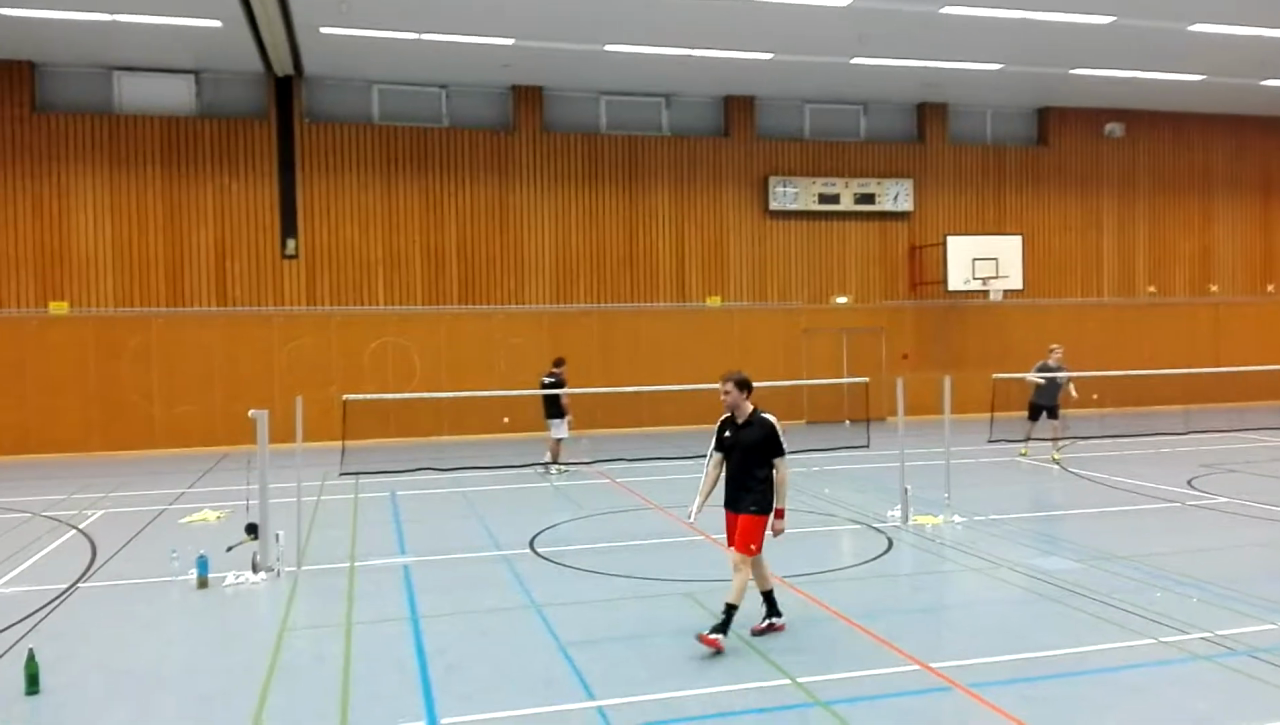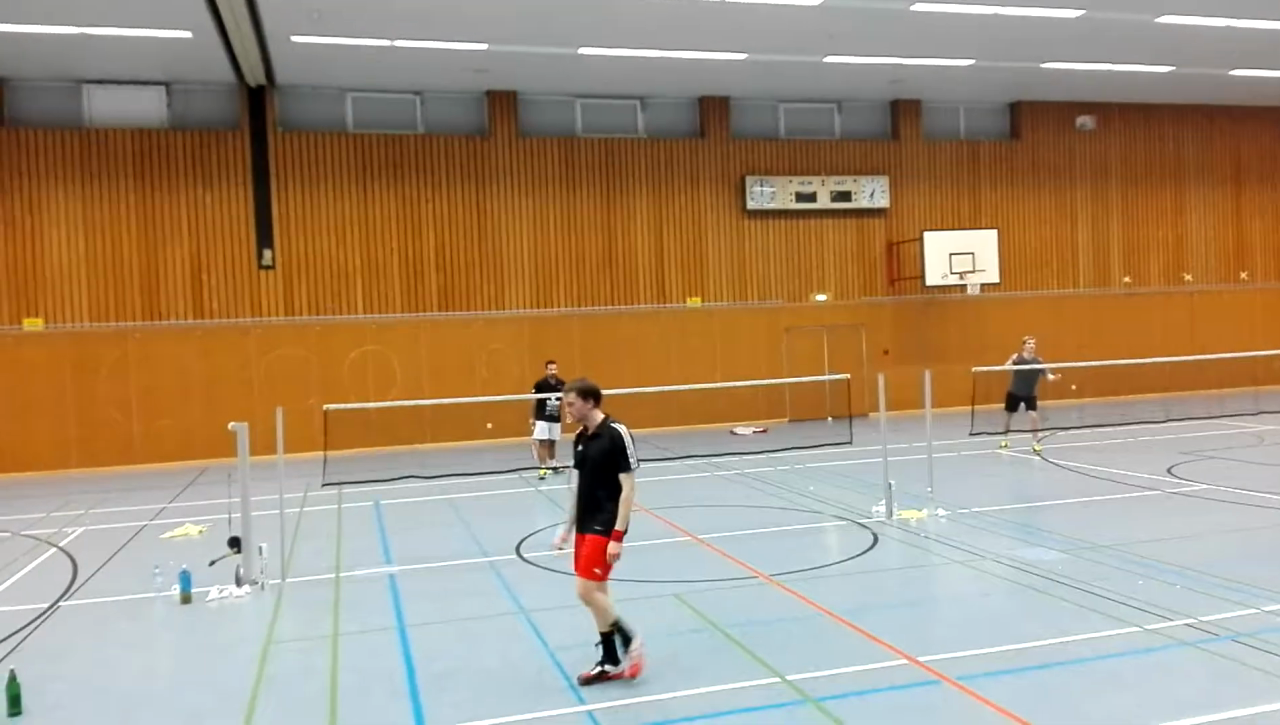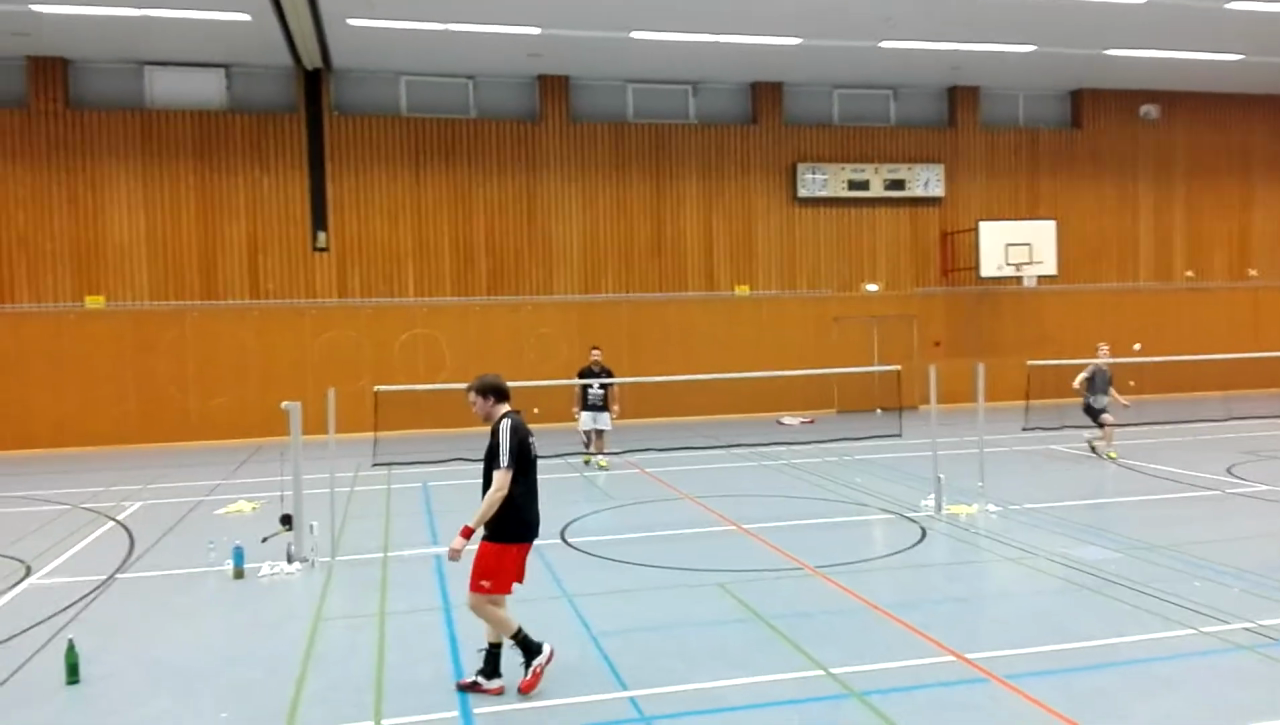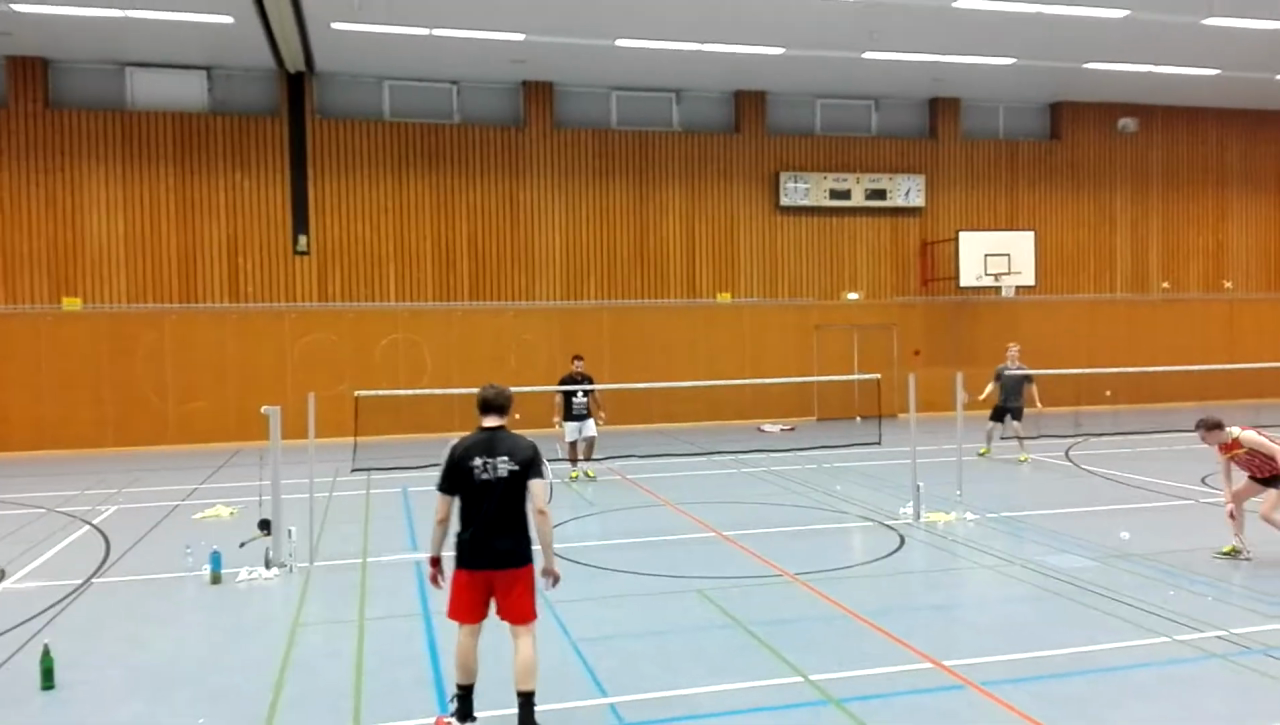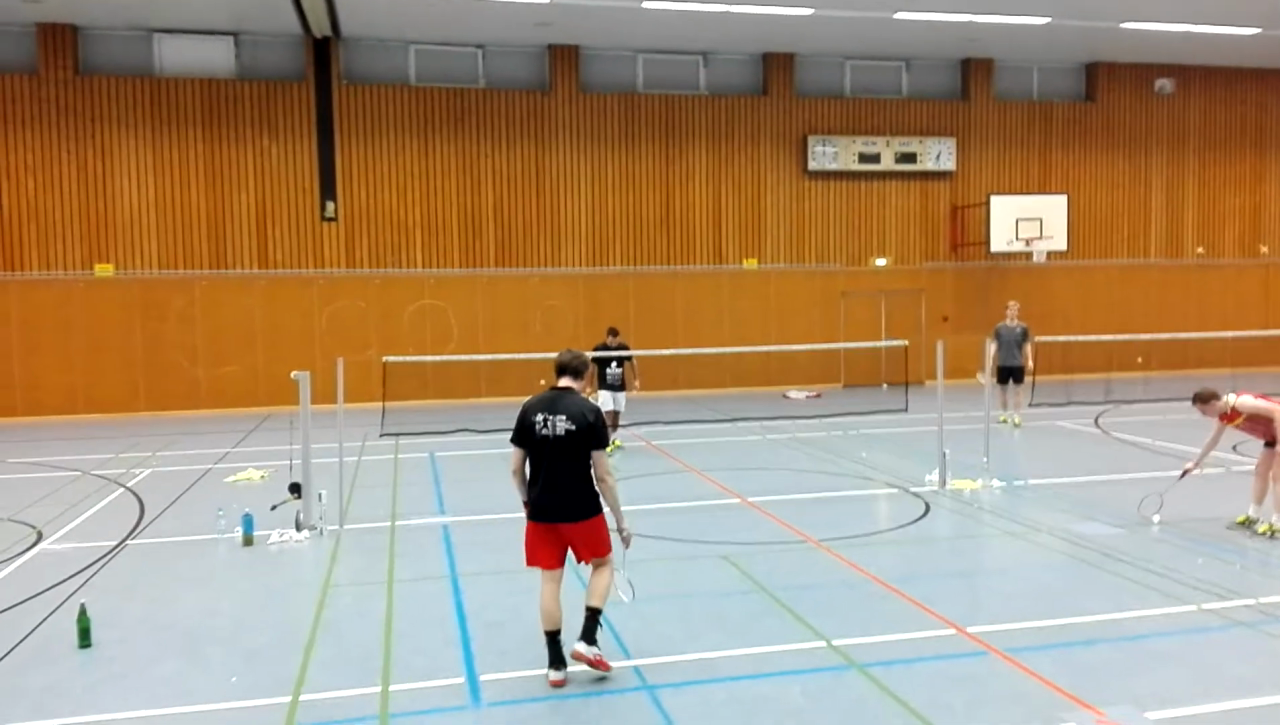
dt=1s
person 1, frame 1
left shoulder: (767, 424)
right shoulder: (724, 424)
left elbow: (780, 471)
right elbow: (714, 466)
left wrist: (779, 512)
right wrist: (699, 501)
left hip: (756, 506)
right hip: (732, 504)
left knee: (740, 563)
right knee: (753, 559)
left ankle: (721, 630)
right ankle: (773, 614)
person 1, frame 2
left shoulder: (617, 435)
right shoulder: (580, 438)
left elbow: (628, 489)
left wrist: (617, 536)
right wrist: (567, 526)
left hip: (605, 528)
right hip: (585, 527)
left knee: (587, 590)
right knee: (597, 590)
left ankle: (628, 641)
right ankle: (610, 660)
person 1, frame 3
left shoulder: (506, 428)
right shoulder: (518, 427)
left elbow: (499, 490)
left wrist: (465, 533)
left hip: (506, 532)
right hip: (521, 528)
left knee: (480, 601)
right knee: (494, 598)
left ankle: (534, 651)
right ankle: (490, 675)
person 1, frame 4
left shoulder: (460, 450)
right shoulder: (526, 449)
left elbow: (443, 516)
right elbow: (540, 509)
left wrist: (434, 559)
right wrist: (549, 559)
left hip: (471, 558)
right hip: (515, 557)
left knee: (468, 632)
right knee: (523, 634)
person 1, frame 5
left shoulder: (530, 408)
right shoulder: (589, 412)
left elbow: (517, 468)
right elbow: (602, 474)
left wrist: (529, 500)
right wrist: (620, 520)
left hip: (542, 511)
right hip: (581, 509)
left knee: (550, 580)
right knee: (602, 565)
left ankle: (556, 663)
right ankle: (587, 639)
